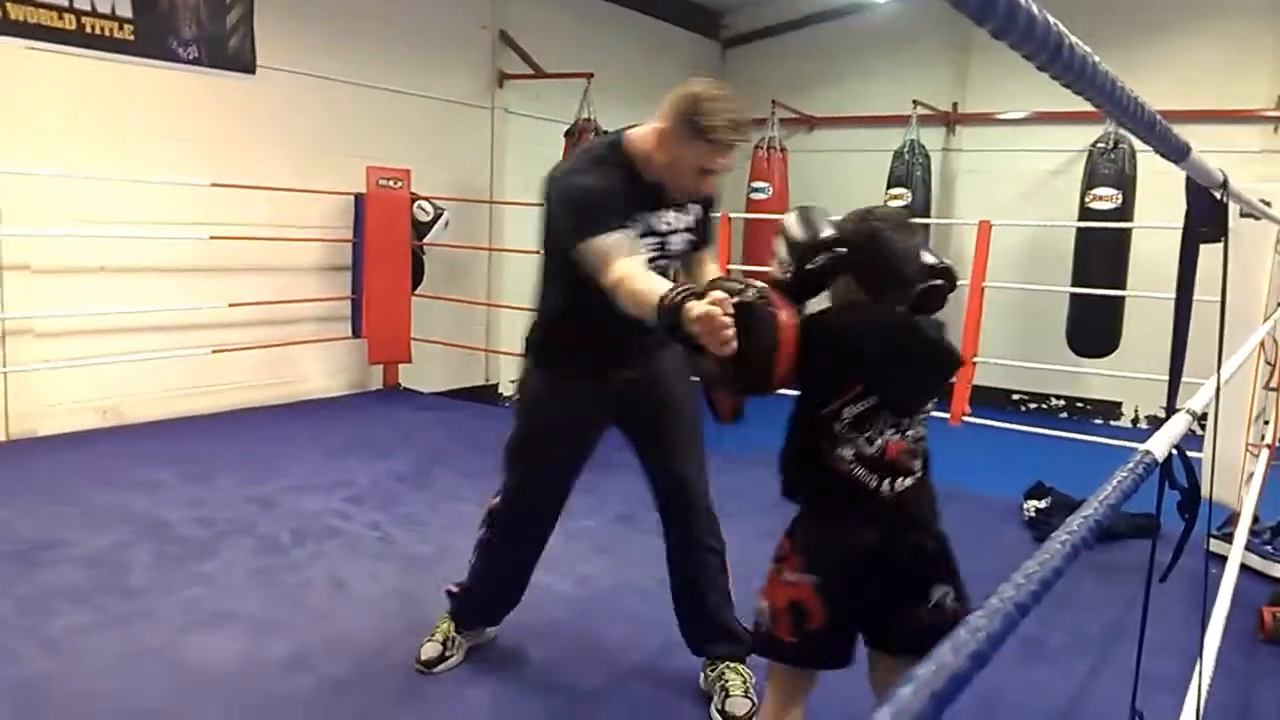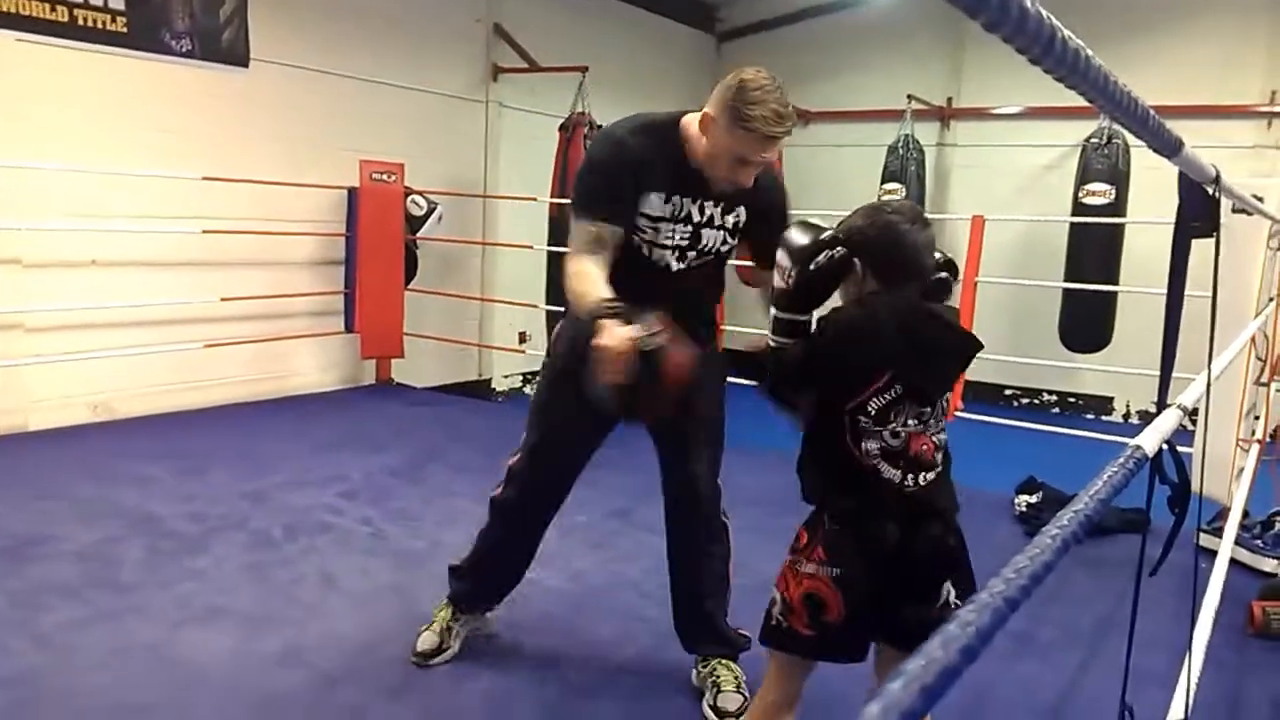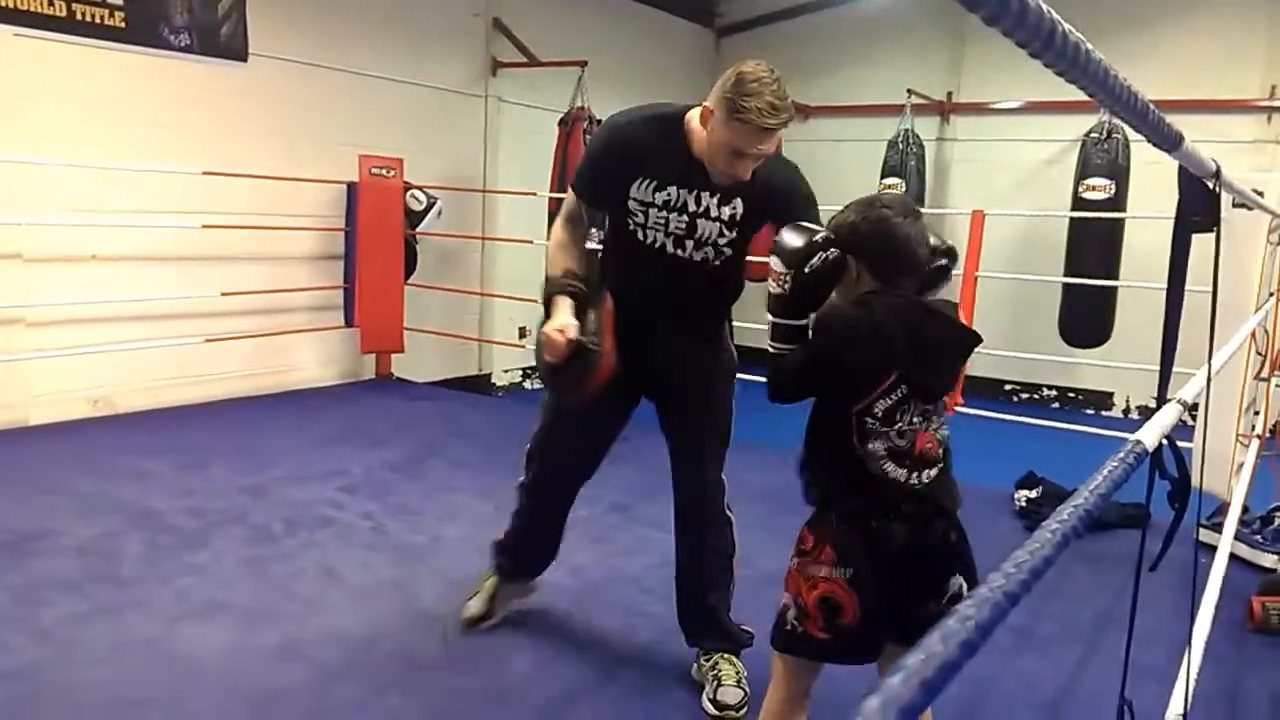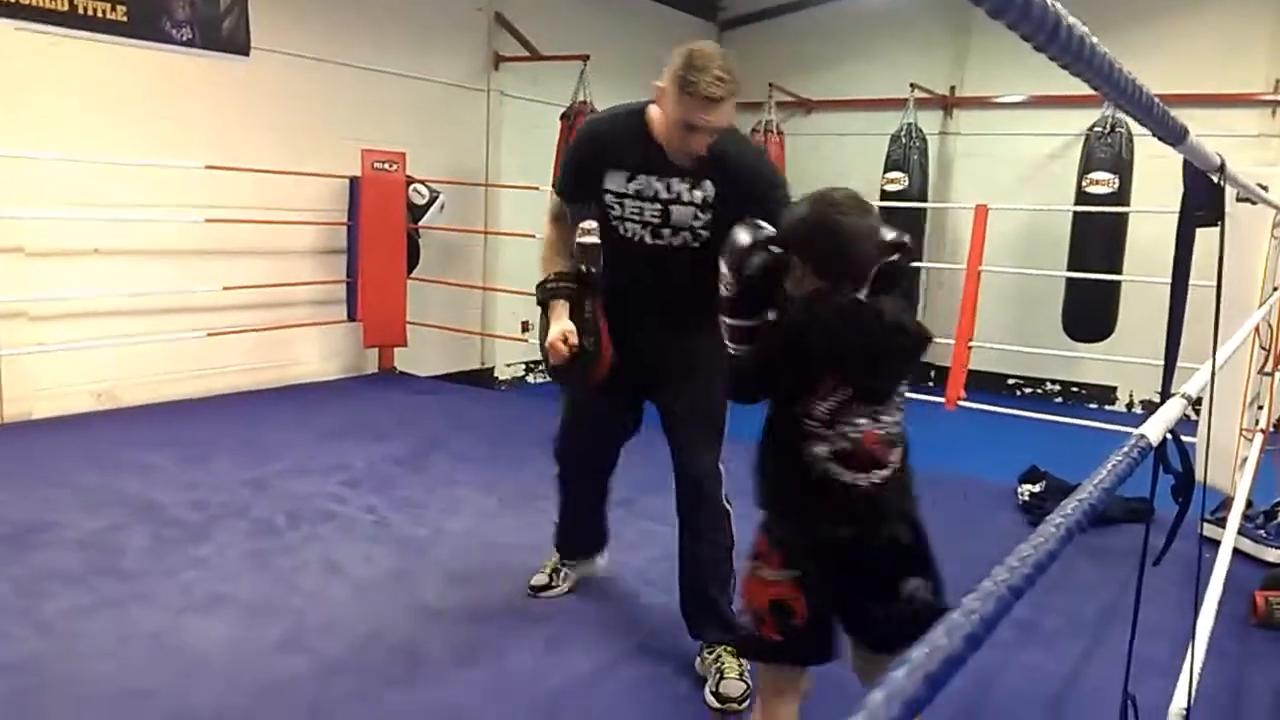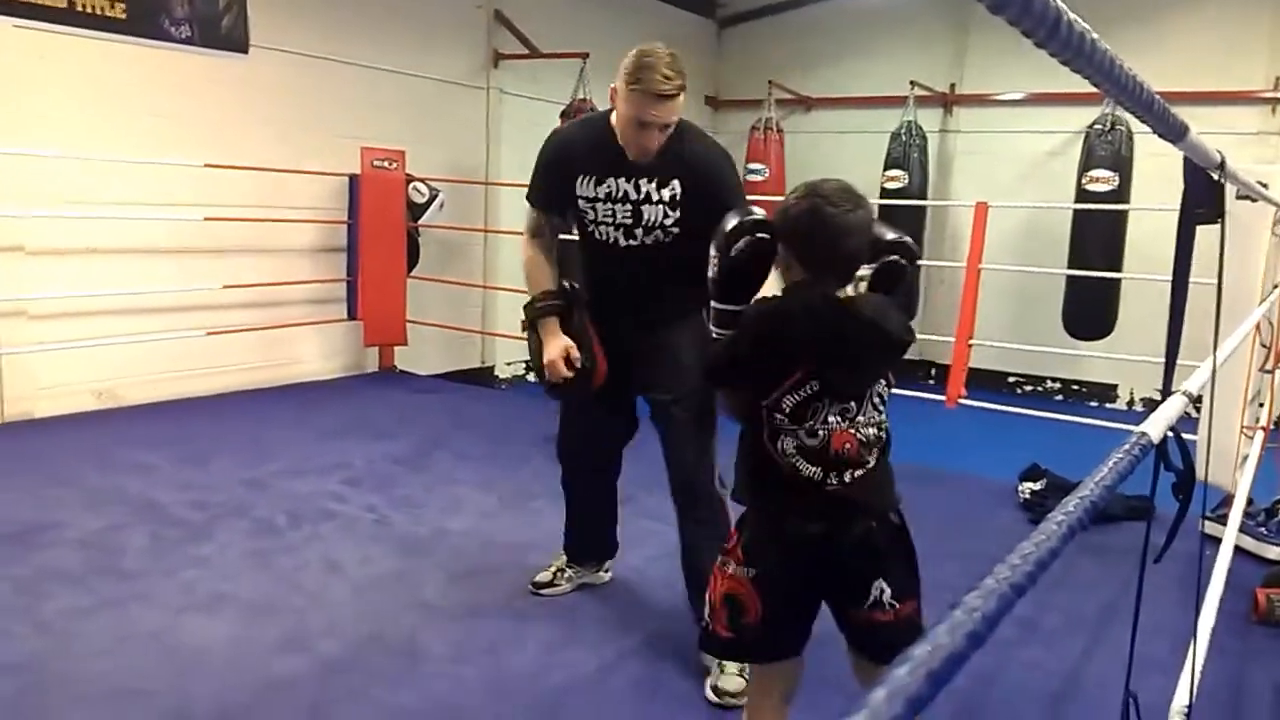
dt=0.2s
person 1, frame 1
left shoulder: (697, 183)
right shoulder: (588, 180)
right elbow: (622, 276)
left wrist: (715, 320)
right wrist: (685, 306)
left hip: (654, 357)
right hip: (570, 360)
left knee: (688, 501)
right knee: (526, 499)
left ankle: (721, 653)
right ankle: (469, 619)
person 1, frame 2
left shoulder: (760, 188)
right shoulder: (624, 151)
right elbow: (584, 255)
right wrist: (606, 324)
left hip: (687, 350)
right hip: (596, 339)
left knee: (697, 500)
right knee: (536, 477)
left ankle: (715, 649)
right ankle: (467, 601)
person 1, frame 3
left shoulder: (776, 182)
right shoulder: (623, 143)
right elbow: (571, 224)
right wrist: (562, 301)
left hip: (698, 344)
right hip: (609, 328)
left knee: (701, 491)
right knee: (555, 458)
left ankle: (717, 643)
right ankle: (514, 570)
person 1, frame 4
left shoulder: (742, 165)
right shoulder: (601, 139)
right elbow: (561, 222)
right wrist: (557, 305)
left hip: (691, 334)
right hip: (611, 321)
left knee: (699, 479)
right knee: (582, 449)
left ankle: (718, 636)
right ankle: (579, 550)
person 1, frame 5
left shoulder: (703, 160)
right shoulder: (568, 149)
right elbow: (539, 238)
right wrist: (548, 324)
left hip: (676, 328)
right hip: (597, 325)
left knee: (694, 472)
right knee: (583, 450)
right ankle: (588, 555)
person 2, frame 1
left shoulder: (832, 333)
right shoulder: (930, 344)
left wrist: (788, 290)
right wrist: (923, 300)
left hip: (830, 539)
right hip: (911, 538)
person 2, frame 2
left shoulder: (847, 329)
right shoulder: (942, 333)
left elbow: (780, 382)
left wrist: (792, 302)
right wrist: (926, 290)
left hip: (848, 534)
right hip: (927, 533)
left knee: (783, 678)
person 2, frame 3
left shoulder: (848, 331)
right shoulder: (941, 326)
left elbow: (783, 384)
left wrist: (790, 307)
right wrist: (930, 277)
left hip: (853, 534)
right hip: (929, 530)
person 2, frame 4
left shoulder: (793, 331)
right shoulder: (896, 322)
left elbow: (741, 386)
left wrist: (743, 305)
right wrist: (888, 277)
left hip: (807, 535)
right hip: (890, 529)
person 2, frame 5
left shoulder: (767, 324)
right shoulder: (884, 321)
left elbow: (719, 374)
left wrist: (728, 290)
right wrist: (888, 275)
left hip: (780, 533)
right hip: (868, 530)
